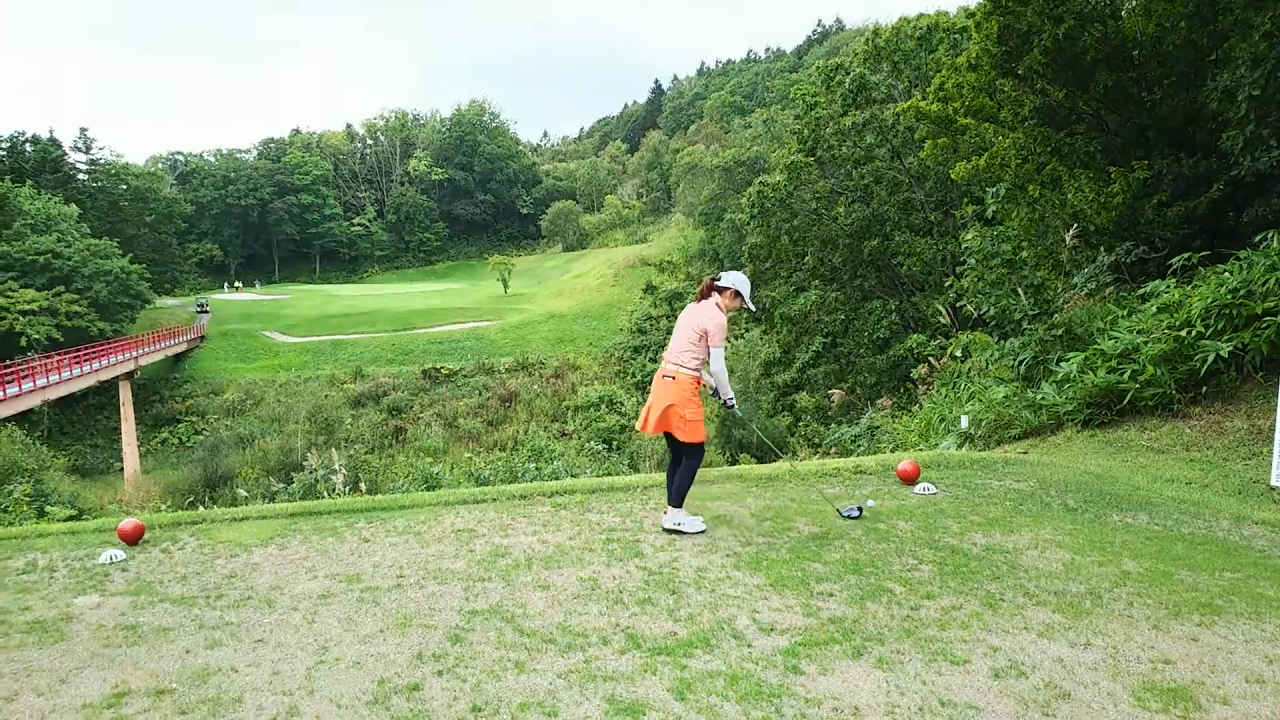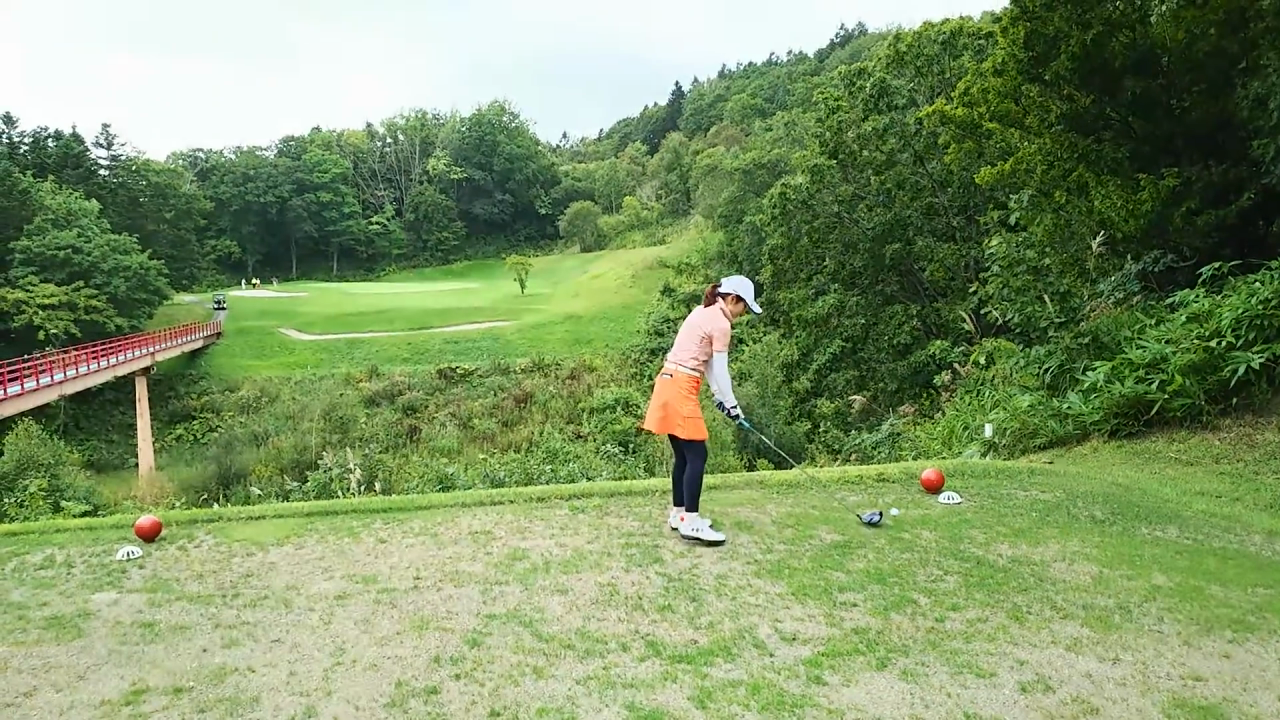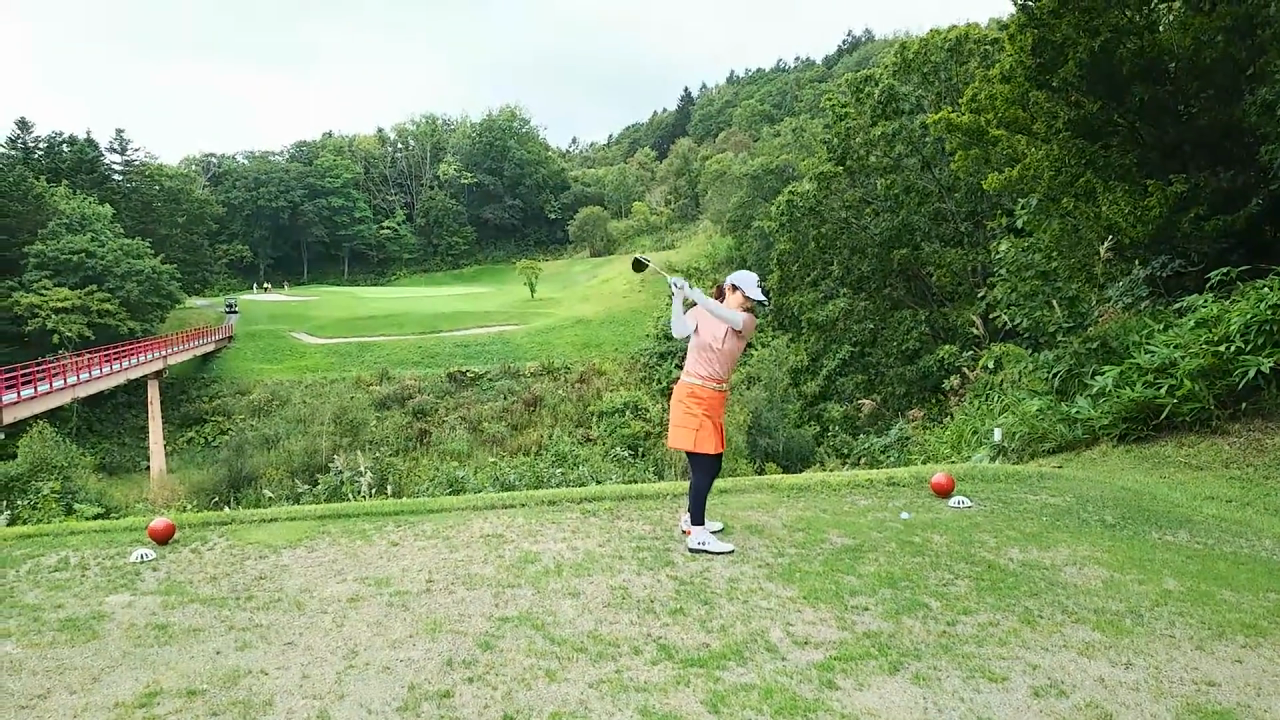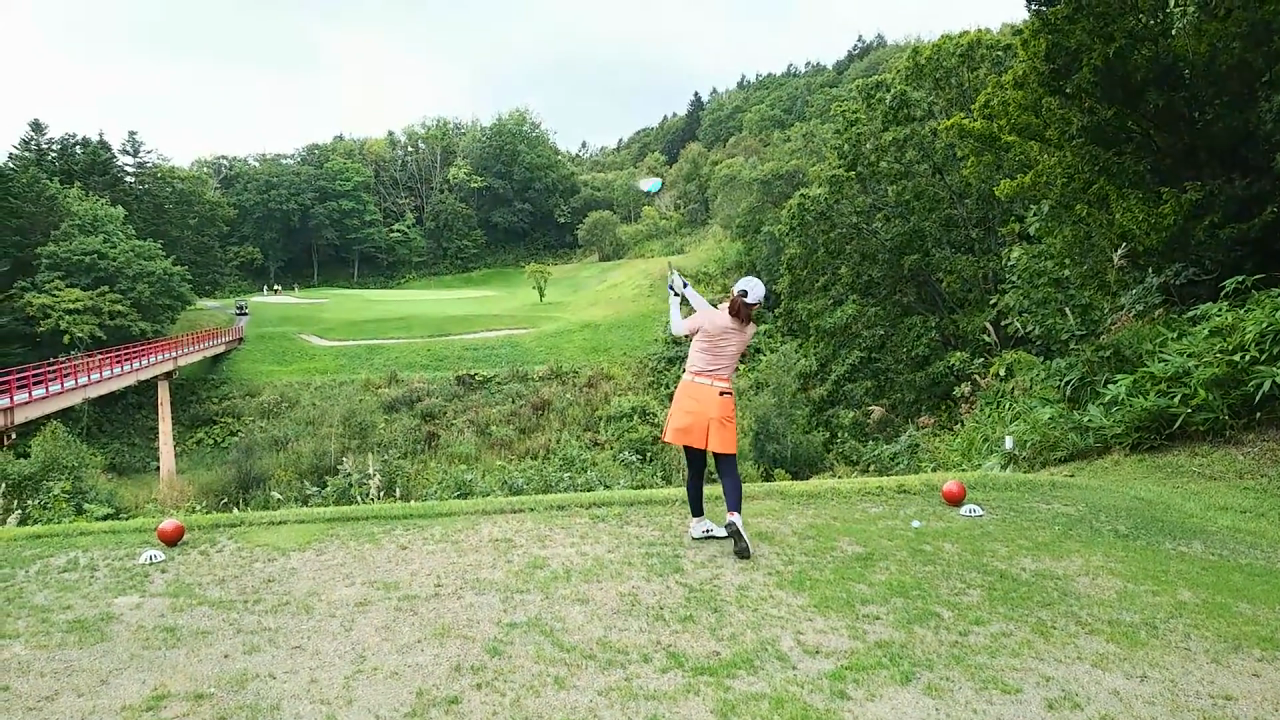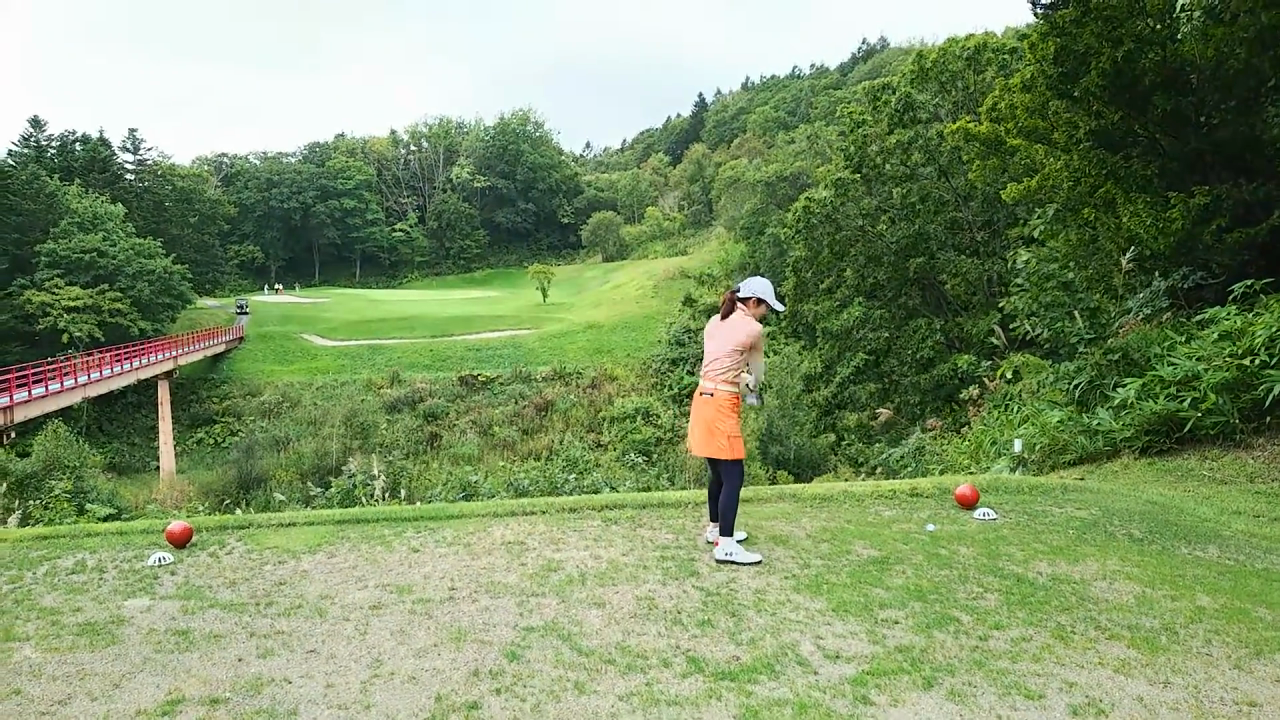
dt=1s
person 1, frame 1
left shoulder: (695, 308)
right shoulder: (717, 318)
right elbow: (717, 366)
left wrist: (710, 384)
right wrist: (728, 396)
left hip: (666, 381)
right hip: (681, 388)
left knee: (678, 453)
right knee: (694, 454)
left ankle: (674, 511)
right ankle: (674, 515)
person 1, frame 2
left shoulder: (703, 312)
right shoulder: (720, 323)
right elbow: (720, 369)
left wrist: (718, 395)
right wrist: (731, 403)
left hip: (671, 382)
right hip: (681, 387)
left knee: (684, 455)
right knee: (697, 456)
left ankle: (679, 513)
right ankle: (690, 522)
person 1, frame 3
left shoulder: (748, 322)
right shoulder: (700, 313)
left elbow: (725, 315)
right elbow: (679, 332)
left wrist: (692, 293)
right wrist: (679, 297)
left hip: (717, 398)
right hip: (692, 395)
left knee: (713, 465)
right knee: (702, 466)
left ankle: (692, 518)
right ankle: (697, 535)
person 1, frame 4
left shoulder: (707, 319)
right shoulder: (748, 329)
left elbow: (677, 328)
left wrist: (676, 295)
right wrist: (687, 292)
left hip: (690, 393)
right hip: (720, 399)
left knee: (695, 465)
right knee: (727, 467)
left ankle: (698, 523)
right ankle: (733, 518)
person 1, frame 5
left shoulder: (716, 323)
right shoulder: (752, 328)
right elbow: (756, 368)
left wrist: (742, 381)
right wrist: (751, 383)
left hip: (707, 398)
right hip: (721, 403)
left knee: (720, 472)
right knee: (734, 475)
left ankle: (715, 528)
right ankle: (725, 545)
